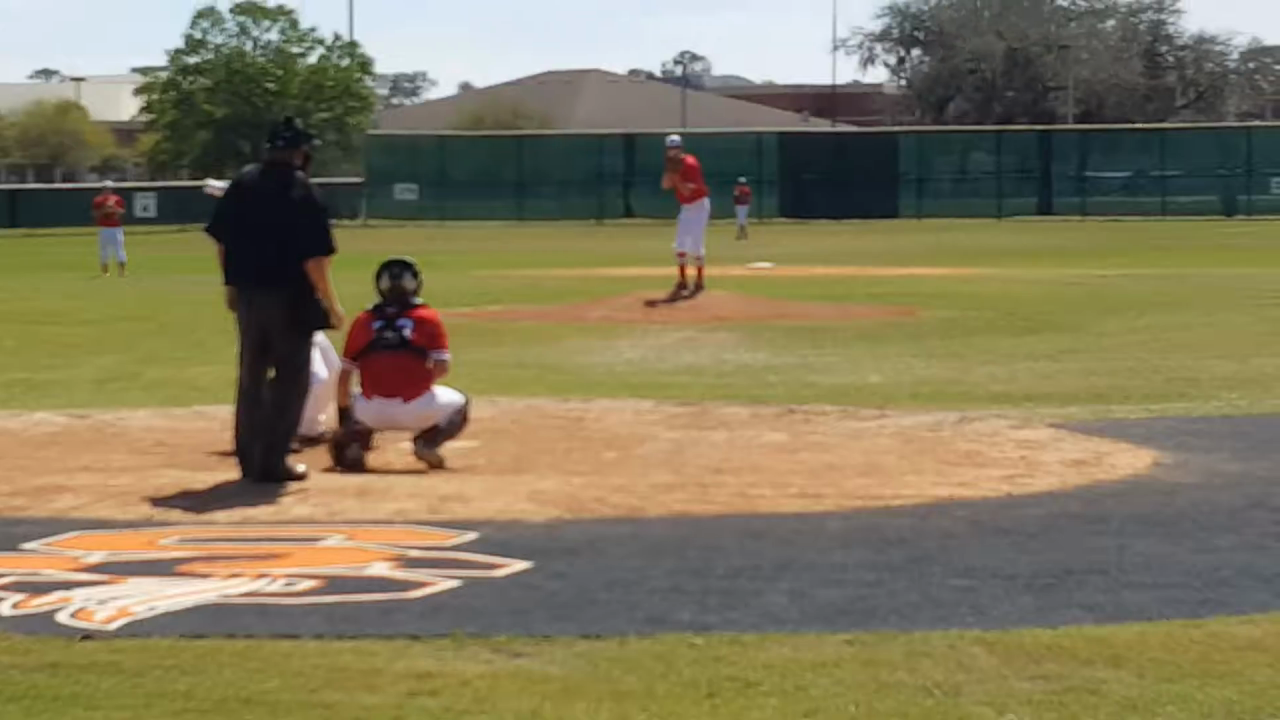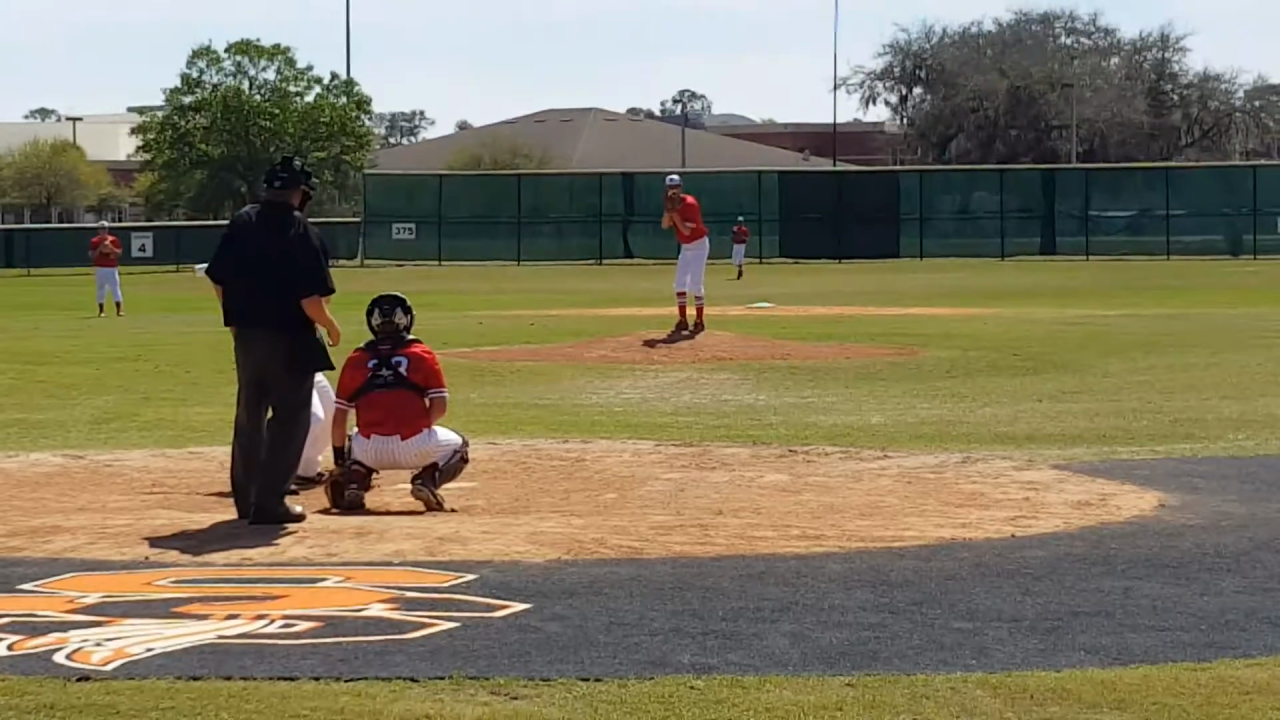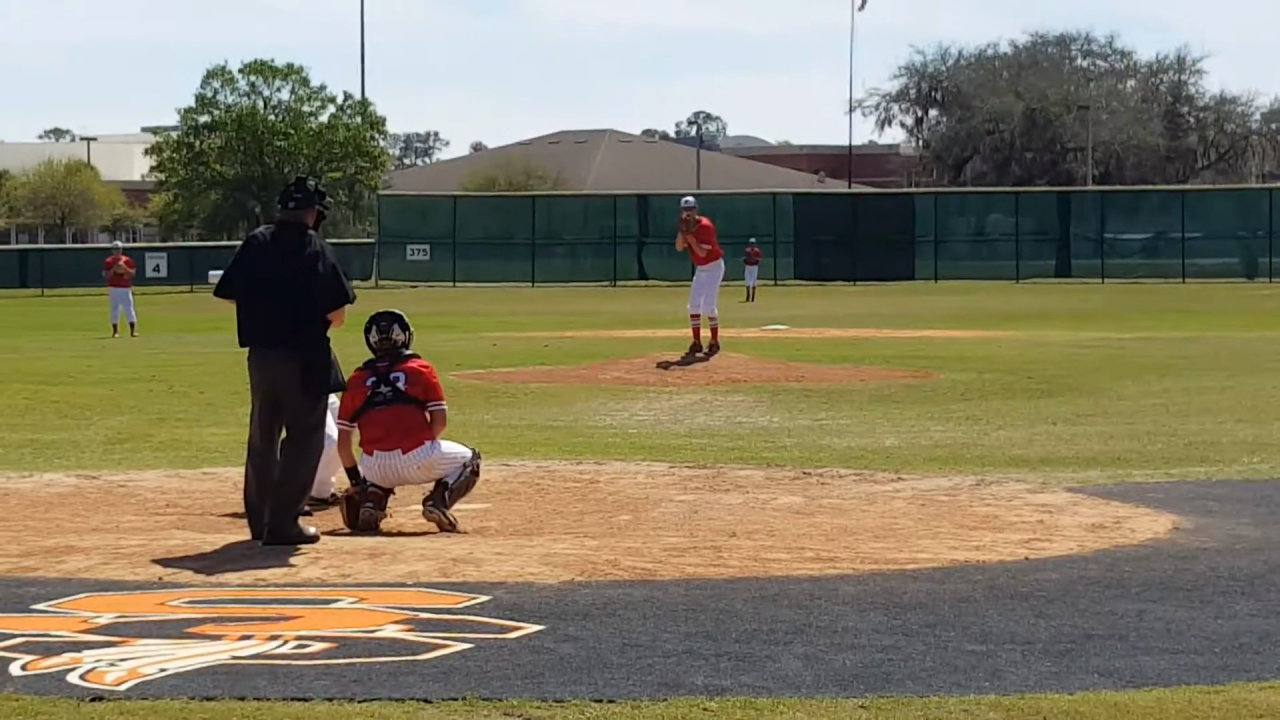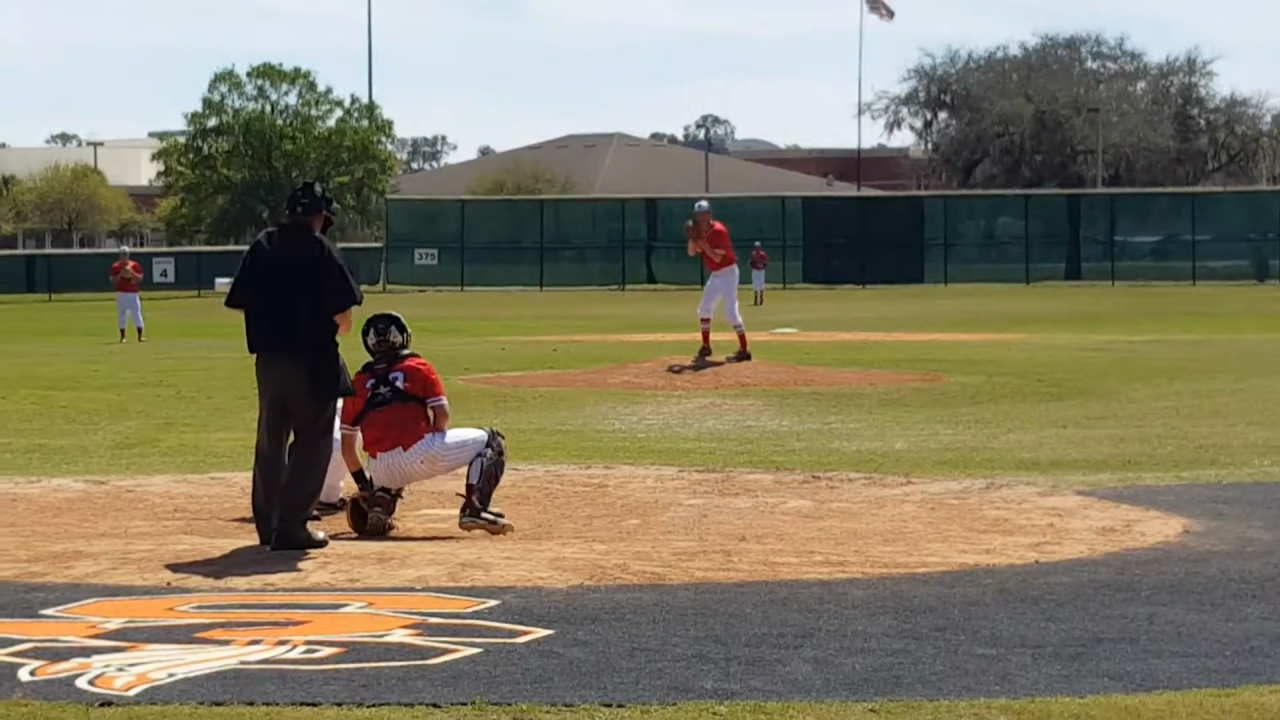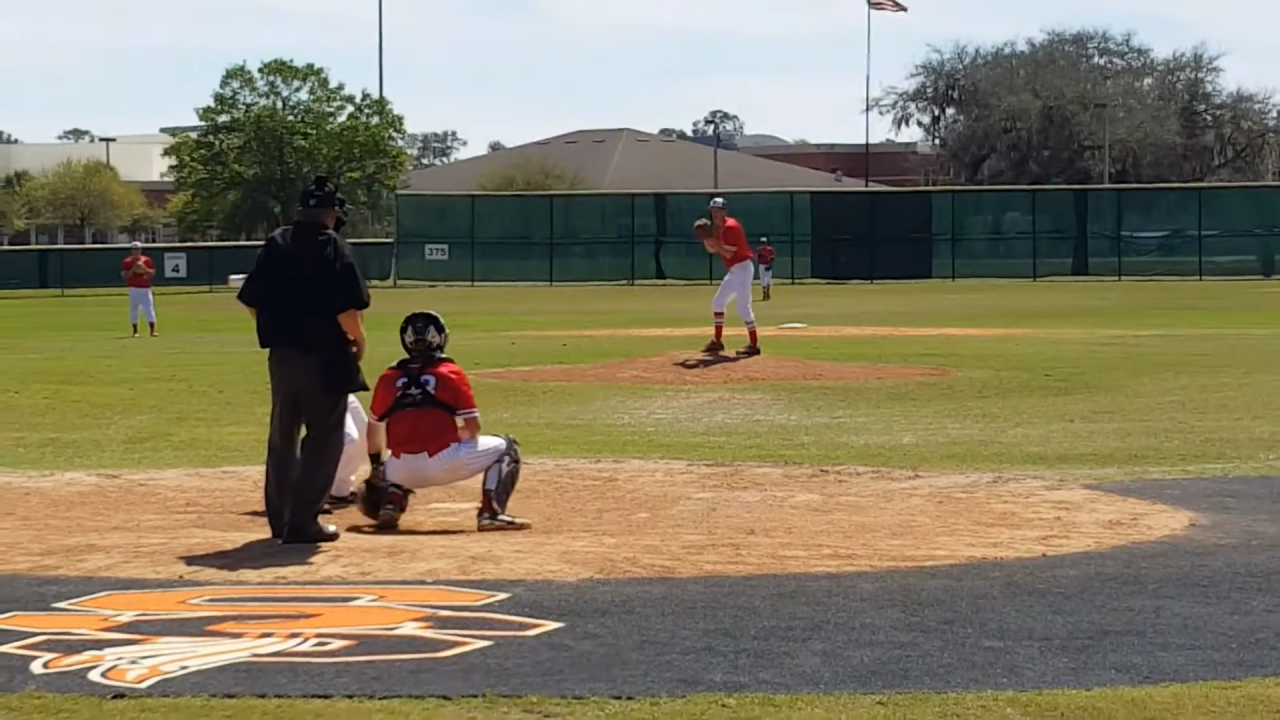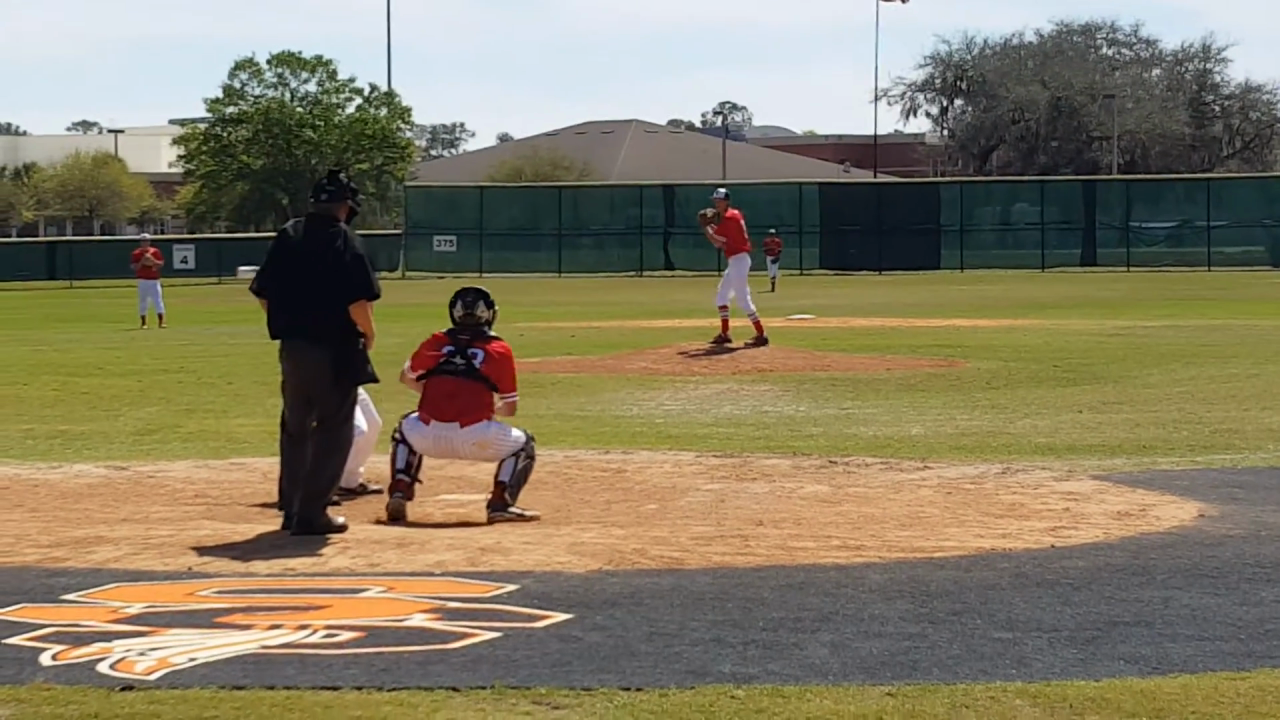
dt=0.3s
person 1, frame 1
left shoulder: (243, 182)
right shoulder: (301, 190)
left elbow: (223, 242)
right elbow: (314, 257)
left wrist: (232, 284)
right wrist: (329, 302)
left hip: (248, 294)
right hip: (289, 298)
left knee: (252, 377)
right knee: (290, 378)
left ankle: (250, 457)
right ankle: (271, 461)
person 1, frame 2
left shoulder: (241, 222)
right shoulder: (300, 230)
left elbow: (218, 282)
right elbow: (311, 298)
right wrist: (330, 326)
left hip: (247, 334)
right hip: (289, 338)
left knee: (249, 418)
right knee: (289, 419)
left ankle: (247, 499)
right ankle: (268, 502)
person 1, frame 3
left shoulder: (255, 242)
right shoulder: (315, 248)
left elbow: (230, 293)
right elbow: (336, 313)
right wrist: (326, 317)
left hip: (261, 354)
right hip: (304, 358)
left knee: (262, 438)
right knee: (303, 439)
left ankle: (260, 520)
right ankle: (282, 523)
person 1, frame 4
left shoulder: (262, 246)
right shoulder: (321, 250)
left elbow: (240, 302)
right elbow: (342, 314)
right wrist: (341, 326)
left hip: (268, 359)
right hip: (312, 361)
left knee: (270, 443)
right knee: (312, 444)
left ankle: (268, 524)
right ankle: (290, 528)
person 1, frame 5
left shoulder: (275, 244)
right shoulder: (333, 247)
left elbow: (253, 304)
right elbow: (348, 313)
right wrist: (359, 338)
left hip: (281, 355)
right hip: (324, 358)
left knee: (282, 437)
right knee: (324, 438)
left ankle: (281, 518)
right ankle: (302, 522)
person 1, frame 6
left shoulder: (287, 235)
right shoulder: (345, 240)
left elbow: (264, 296)
right elbow: (357, 303)
right wrist: (369, 332)
left hip: (292, 347)
right hip: (334, 349)
left knee: (295, 427)
right knee: (334, 430)
left ankle: (292, 508)
right ankle: (310, 513)
person 2, frame 1
left shoulder: (363, 321)
right shoulder: (428, 318)
left elbow: (344, 379)
right elbow: (442, 367)
left wrist: (343, 422)
left hip: (372, 412)
right hip: (417, 409)
left knee: (354, 399)
right knee: (459, 404)
left ankle: (355, 443)
right ankle: (429, 441)
person 2, frame 2
left shoulder: (356, 360)
right shoulder: (422, 354)
left elbow: (339, 420)
right elbow: (440, 407)
left wrist: (340, 461)
left hip: (370, 451)
right hip: (415, 447)
left knee: (356, 438)
right knee: (458, 446)
left ankle: (355, 483)
right ankle: (428, 480)
person 2, frame 3
left shoulder: (357, 379)
right shoulder: (421, 369)
left elbow: (343, 442)
right elbow: (440, 420)
left wrist: (355, 481)
left hip: (376, 469)
right hip: (418, 459)
right knee: (470, 460)
left ankle: (370, 503)
right ankle: (439, 500)
person 2, frame 4
left shoulder: (358, 383)
right shoulder: (418, 368)
left elbow: (348, 445)
right elbow: (442, 414)
left wrist: (363, 484)
left hip: (383, 470)
right hip: (420, 452)
right knee: (490, 442)
left ankle: (379, 506)
right ankle: (475, 509)
person 2, frame 5
left shoulder: (389, 378)
right shoulder: (451, 372)
left elbow: (374, 428)
right elbow: (473, 425)
left wrist: (377, 467)
right wrist: (460, 449)
left hip: (404, 470)
right hip: (445, 461)
right knee: (507, 448)
left ankle: (391, 502)
right ankle: (492, 511)
person 2, frame 6
left shoulder: (435, 343)
right shoulder: (500, 350)
left elbow: (405, 377)
right elbow: (511, 408)
right wrist: (494, 407)
left hip: (429, 436)
right hip: (474, 436)
left knee: (406, 428)
right knee: (524, 444)
left ankle: (400, 491)
right ankle: (501, 503)
